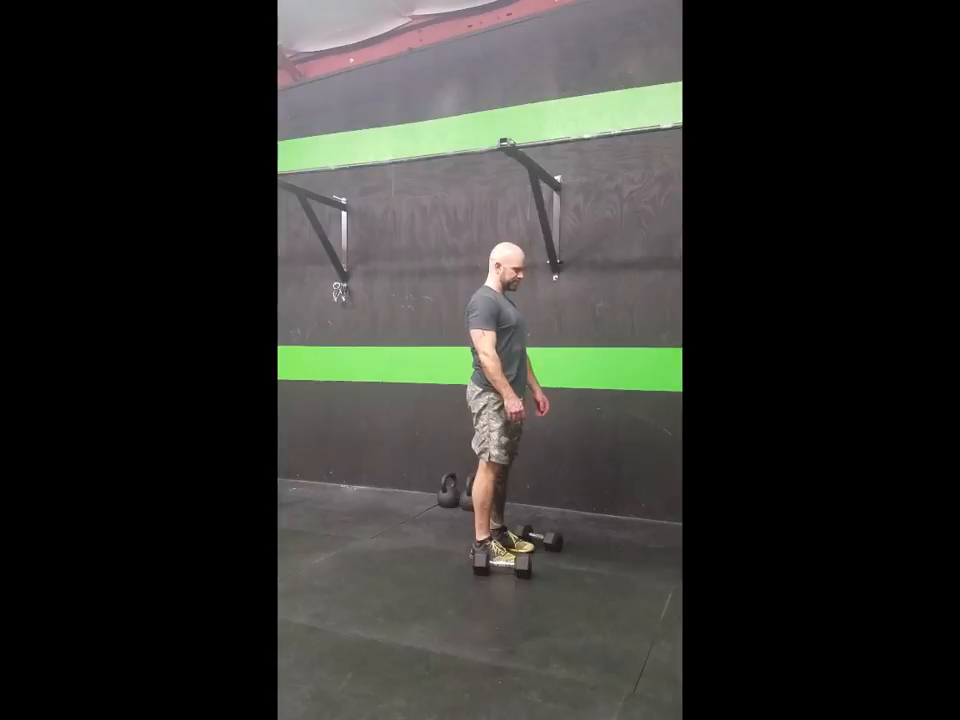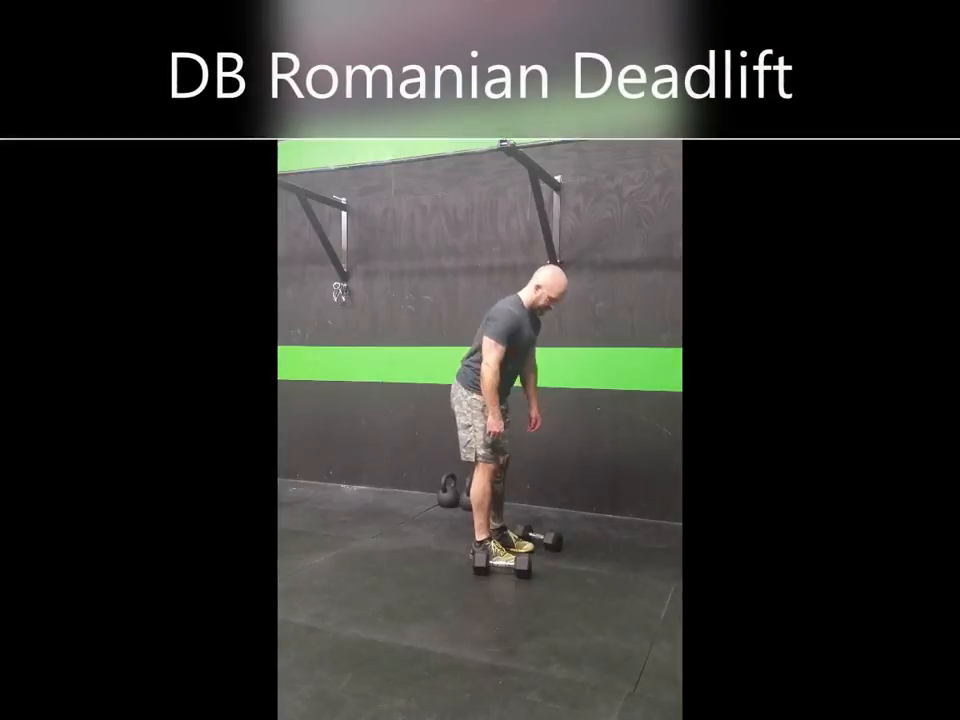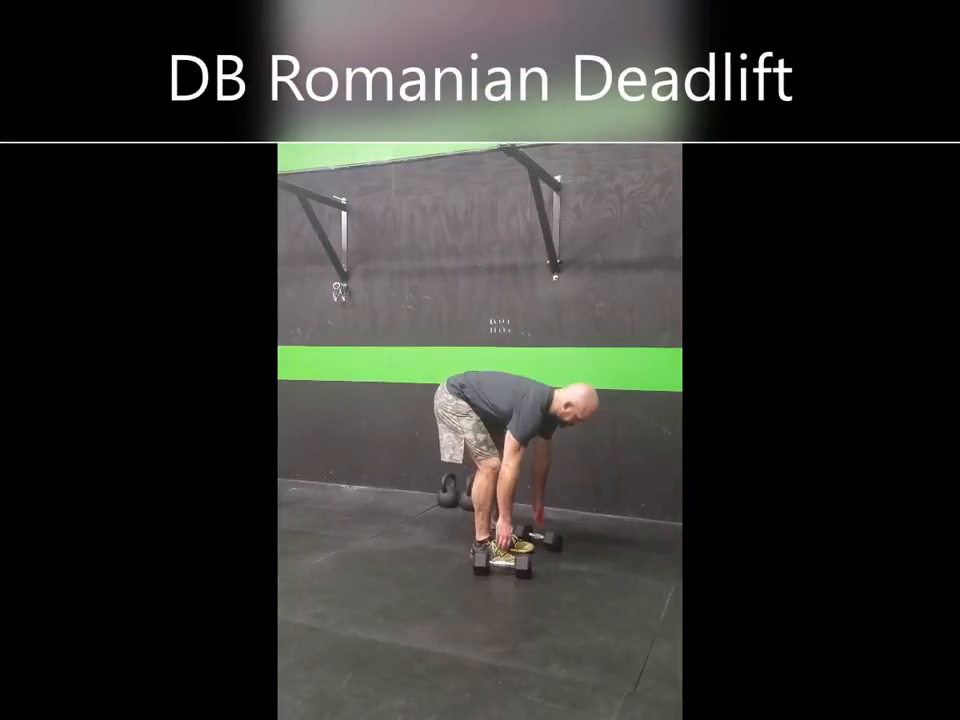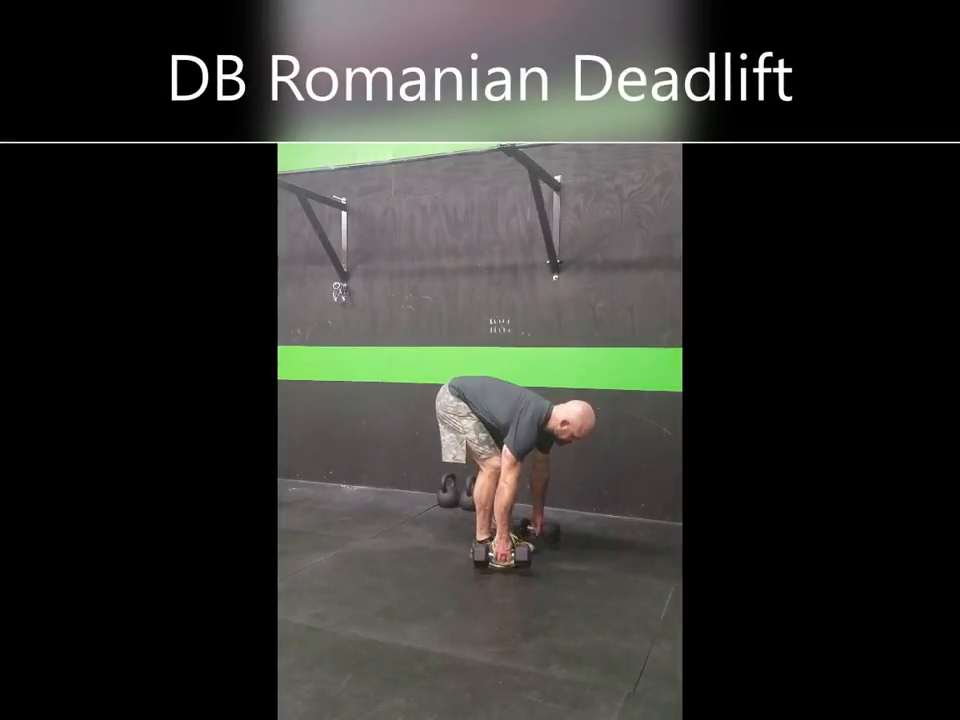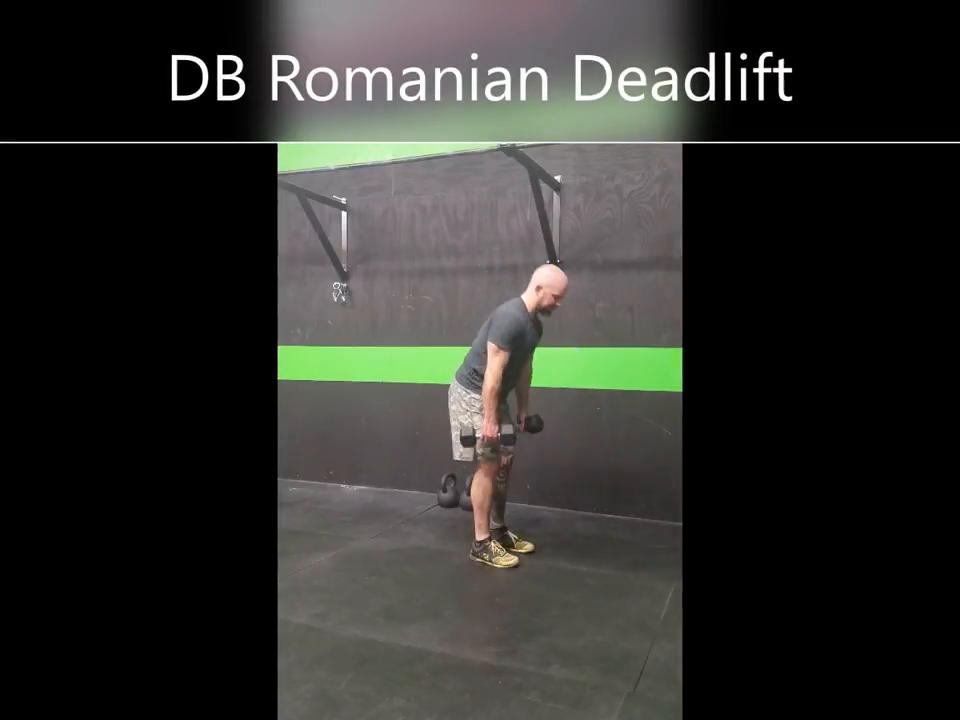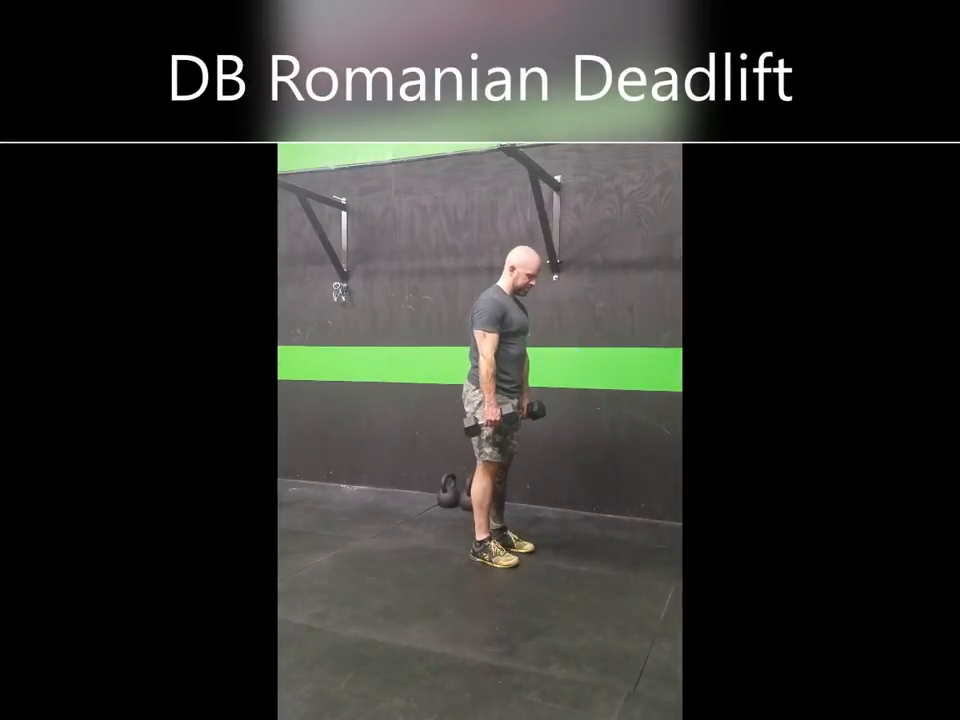
dt=0.7s
person 1, frame 1
left shoulder: (505, 302)
right shoulder: (483, 302)
right elbow: (486, 355)
left wrist: (535, 389)
right wrist: (508, 396)
left hip: (508, 396)
right hip: (492, 397)
left knee: (502, 467)
right knee: (489, 466)
left ankle: (497, 530)
right ankle: (482, 542)
person 1, frame 2
left shoulder: (532, 318)
right shoulder: (507, 313)
left elbow: (528, 364)
right elbow: (489, 366)
left wrist: (533, 404)
right wrist: (493, 414)
left hip: (494, 396)
right hip: (473, 394)
left knee: (499, 463)
right knee: (487, 465)
left ankle: (498, 530)
right ankle: (482, 542)
person 1, frame 3
left shoulder: (548, 408)
right shoulder: (532, 410)
left elbow: (542, 456)
right elbow: (509, 467)
left wrist: (538, 502)
right wrist: (505, 520)
left hip: (474, 402)
right hip: (453, 399)
left knee: (501, 461)
right knee: (490, 465)
left ankle: (498, 532)
right ankle: (482, 543)
person 1, frame 4
left shoulder: (546, 420)
right shoulder: (528, 425)
left elbow: (541, 469)
right elbow: (507, 482)
left wrist: (538, 513)
right wrist: (502, 537)
left hip: (473, 400)
right hip: (454, 401)
left knee: (505, 465)
right knee: (493, 465)
left ankle: (497, 533)
right ankle: (483, 542)
person 1, frame 5
left shoulder: (534, 323)
right shoulder: (510, 317)
left elbow: (524, 369)
right elbow: (493, 372)
left wrist: (523, 410)
right wrist: (489, 420)
left hip: (493, 396)
right hip: (472, 393)
left knee: (503, 463)
right knee: (487, 466)
left ankle: (499, 530)
right ankle: (482, 543)
person 1, frame 6
left shoulder: (516, 305)
right shoulder: (490, 303)
right elbow: (486, 357)
left wrist: (524, 395)
right wrist: (490, 404)
left hip: (509, 397)
right hip: (487, 396)
left knee: (502, 466)
right knee: (488, 466)
left ankle: (498, 530)
right ankle: (482, 543)
